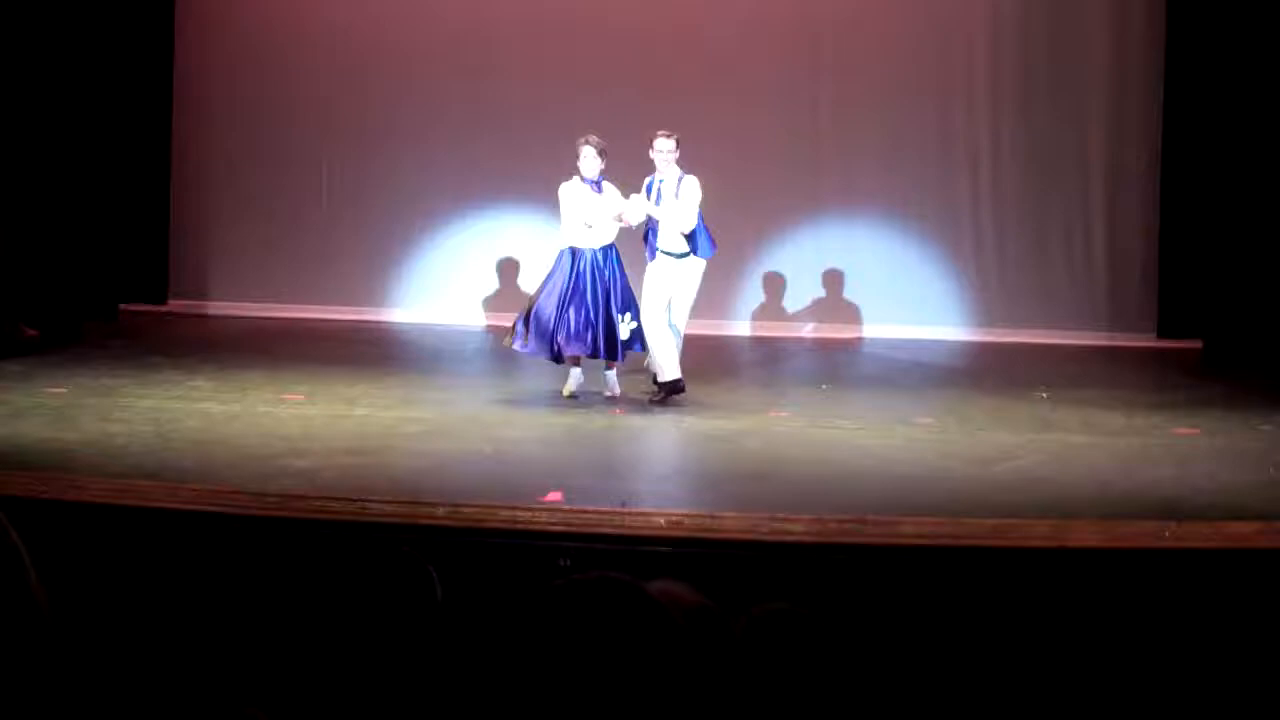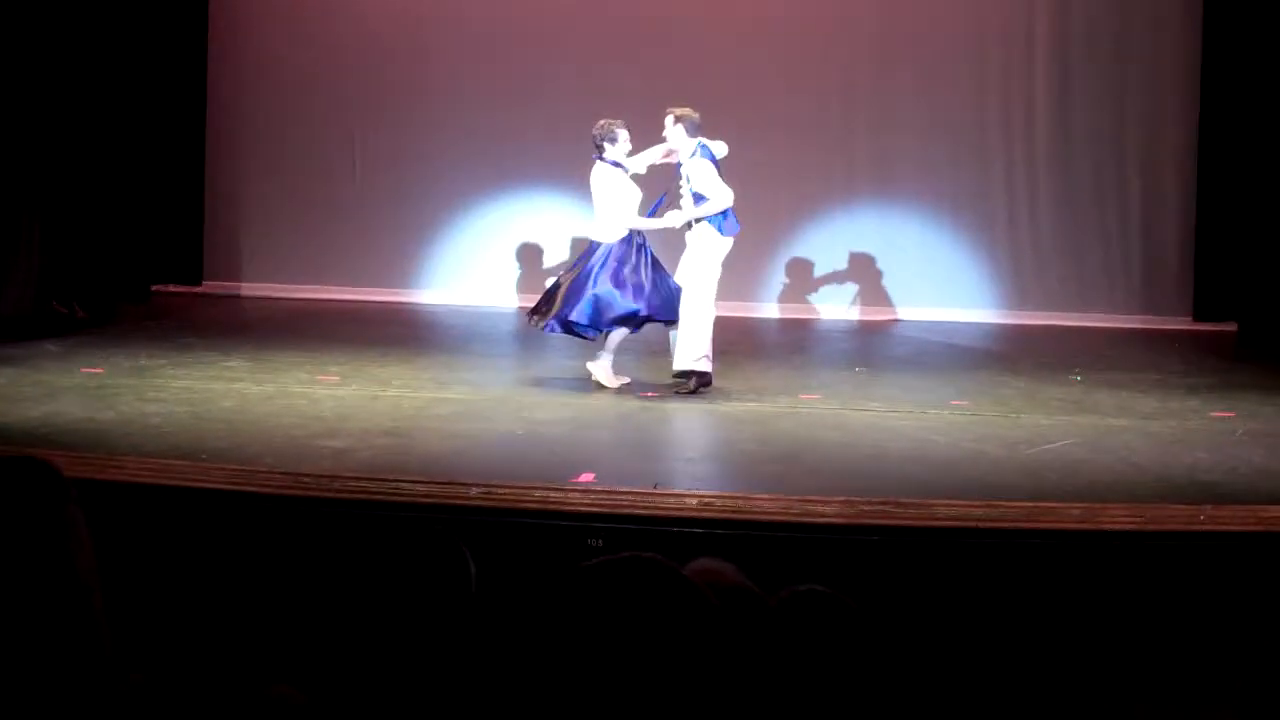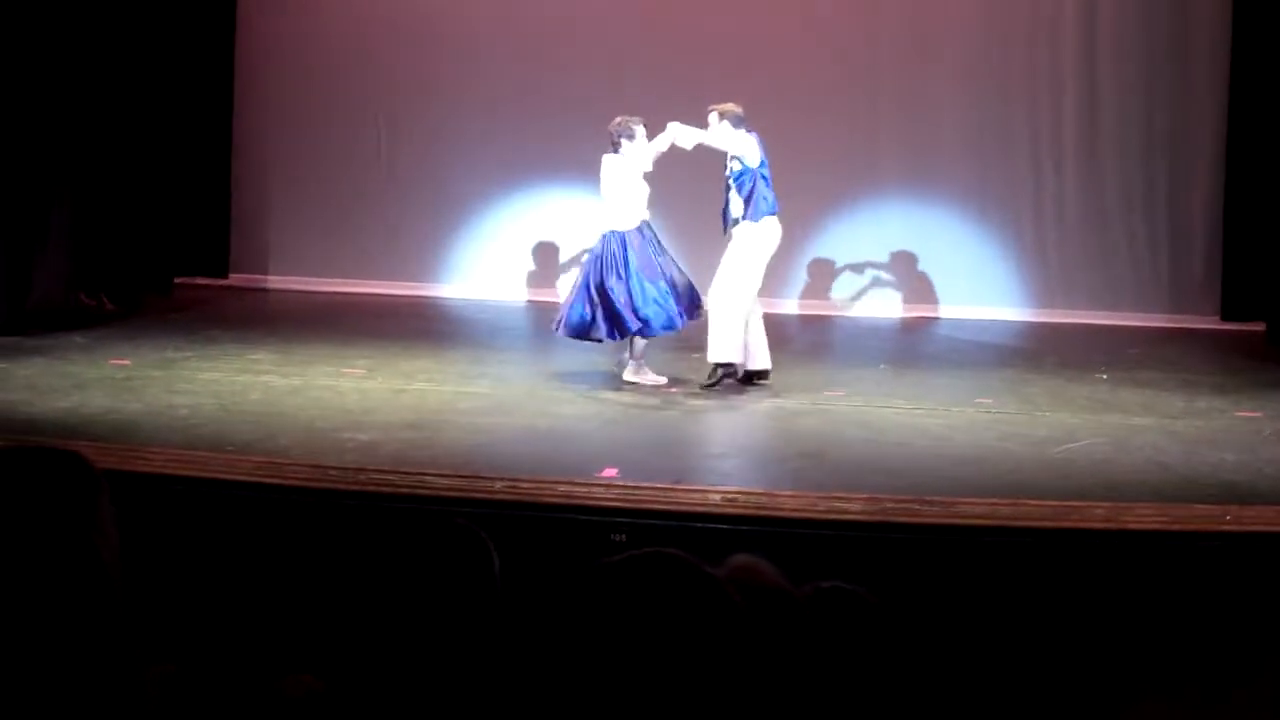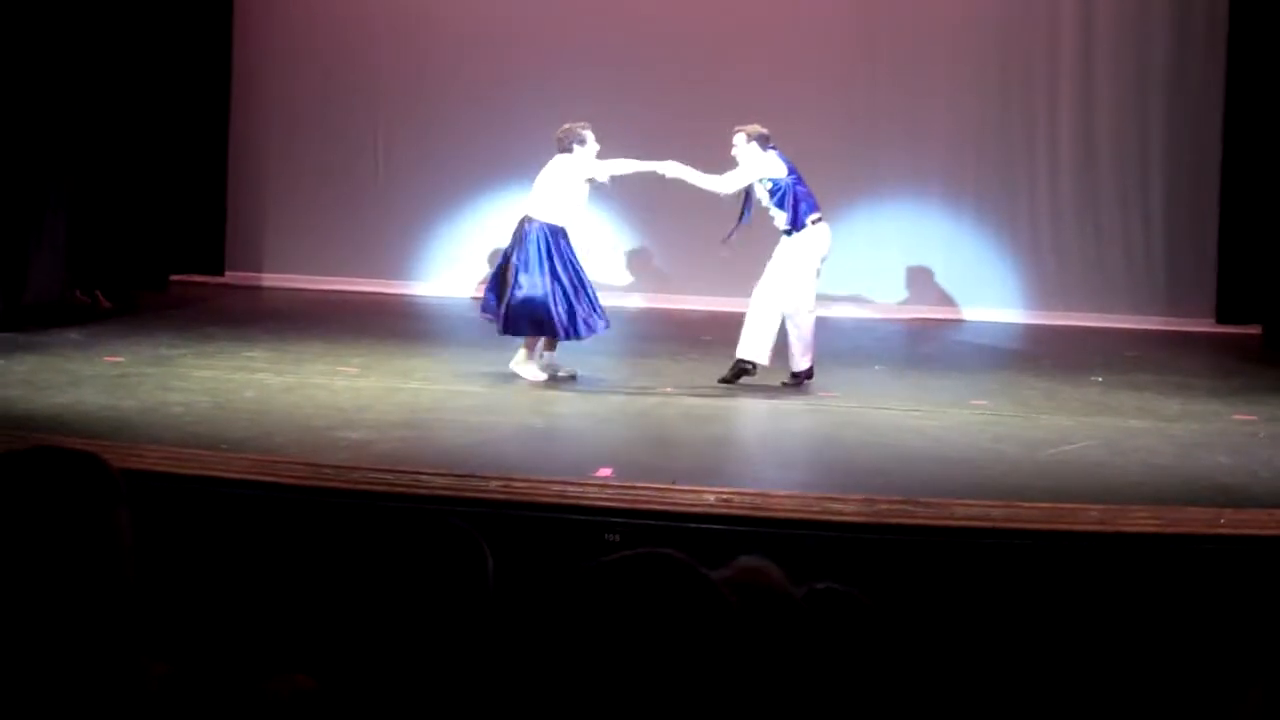
dt=0.7s
person 1, frame 1
left shoulder: (689, 183)
right shoulder: (649, 184)
left elbow: (688, 224)
right elbow: (633, 219)
left wrist: (652, 210)
right wrist: (631, 209)
left hip: (687, 260)
right hip: (659, 259)
left knee: (676, 320)
right knee: (652, 316)
left ankle: (667, 376)
right ankle: (670, 377)
person 1, frame 2
left shoulder: (699, 164)
right shoulder: (697, 149)
left elbow: (726, 198)
left wrist: (688, 213)
left hip: (711, 235)
right hip: (700, 235)
left knee: (697, 300)
right knee: (682, 295)
left ankle: (699, 370)
right ankle: (691, 363)
person 1, frame 3
left shoulder: (747, 142)
right shoulder: (738, 147)
left elbow: (727, 143)
right elbow: (717, 141)
left wrist: (691, 133)
right wrist: (693, 136)
left hip: (756, 230)
right hip: (751, 230)
left knee: (723, 293)
right knee: (742, 297)
left ankle: (726, 361)
right ankle: (757, 367)
person 1, frame 4
left shoulder: (768, 161)
right shoulder: (758, 170)
left elbow: (725, 185)
right elbow: (728, 185)
left wrist: (683, 172)
right wrist: (684, 172)
left hip: (810, 236)
right hip: (792, 238)
left knee: (796, 303)
right knee: (765, 296)
left ankle: (802, 369)
right ankle: (748, 360)
person 2, frame 1
left shoulder: (611, 191)
right shoulder: (568, 189)
right elbow: (588, 216)
right wrist: (615, 210)
left hip: (604, 260)
right hip: (575, 261)
left knee: (607, 317)
right knee: (567, 317)
left ankle: (610, 376)
right ankle: (575, 374)
person 2, frame 2
left shoulder: (612, 168)
right shoulder: (606, 178)
left elbow: (647, 157)
right elbow: (625, 219)
right wrist: (663, 222)
left hip: (622, 245)
right hip: (614, 248)
left knee: (631, 308)
right knee: (629, 307)
left ankle: (604, 363)
right ankle: (602, 362)
person 2, frame 3
left shoulder: (624, 165)
right shoulder: (613, 163)
right elbow: (641, 160)
right wrist: (668, 136)
left hip: (632, 239)
right hip: (626, 242)
left knee: (631, 302)
right knee: (649, 305)
left ankle: (633, 362)
right ankle: (635, 368)
person 2, frame 4
left shoulder: (576, 168)
right shoulder: (565, 163)
left elbow: (604, 169)
right elbow: (612, 167)
left wrist: (654, 166)
right wrist: (655, 165)
left hip: (550, 237)
right hip: (541, 237)
left knee: (561, 302)
right knee: (550, 302)
left ankle: (547, 360)
right ankle: (524, 358)
